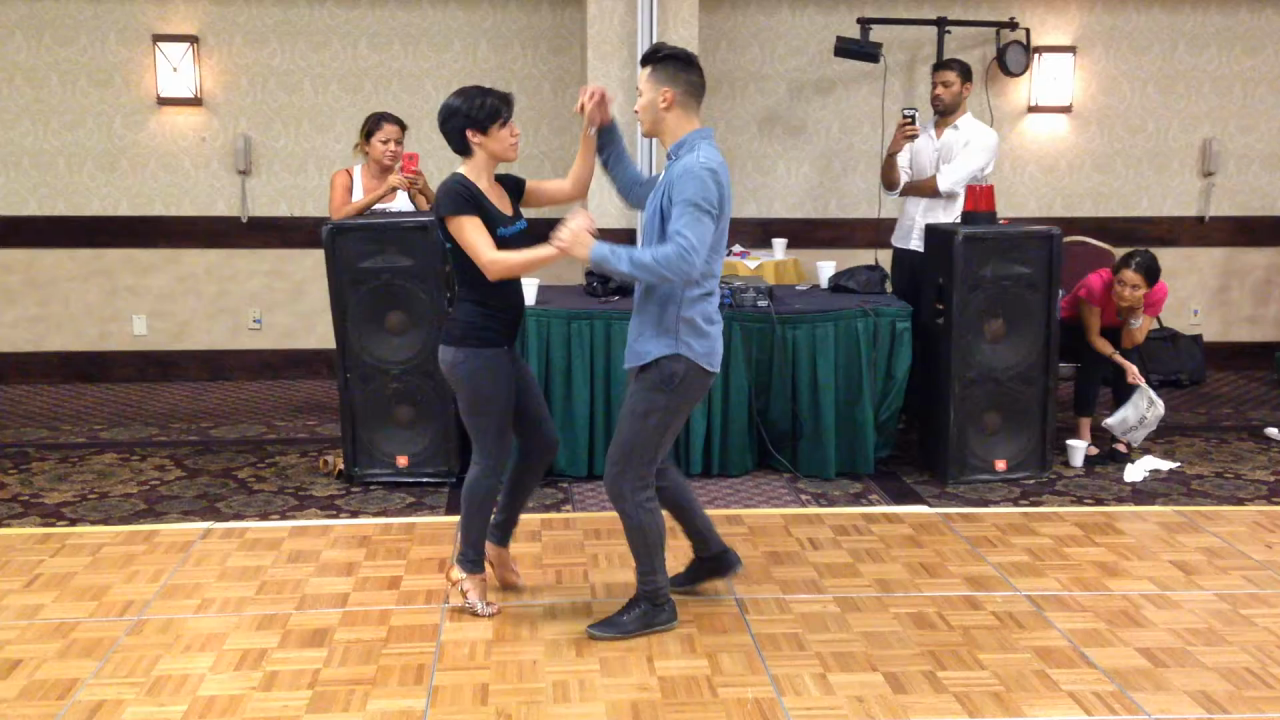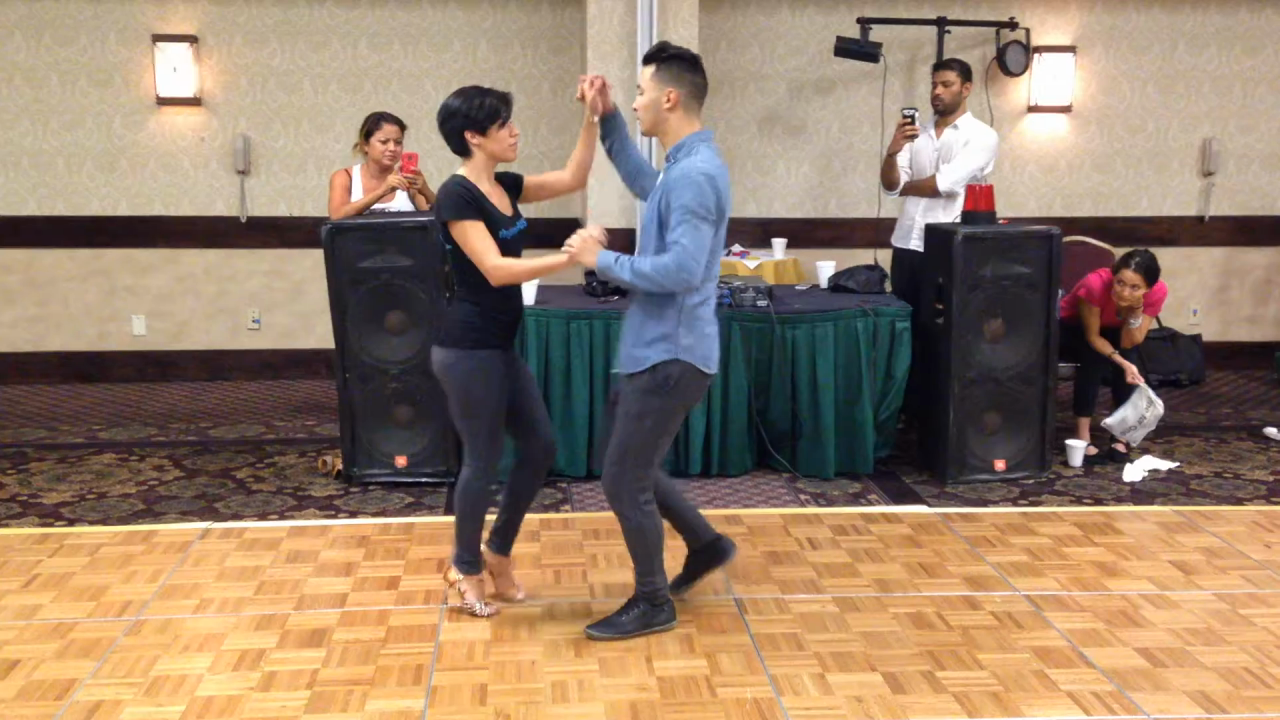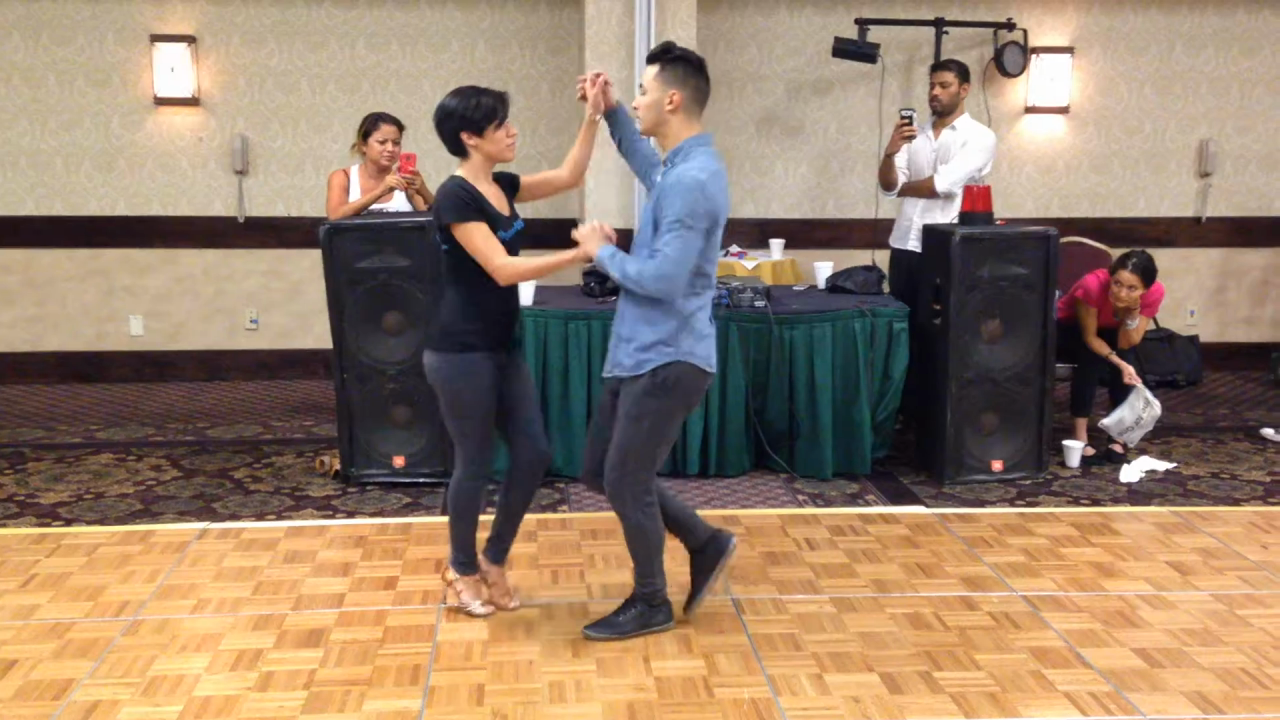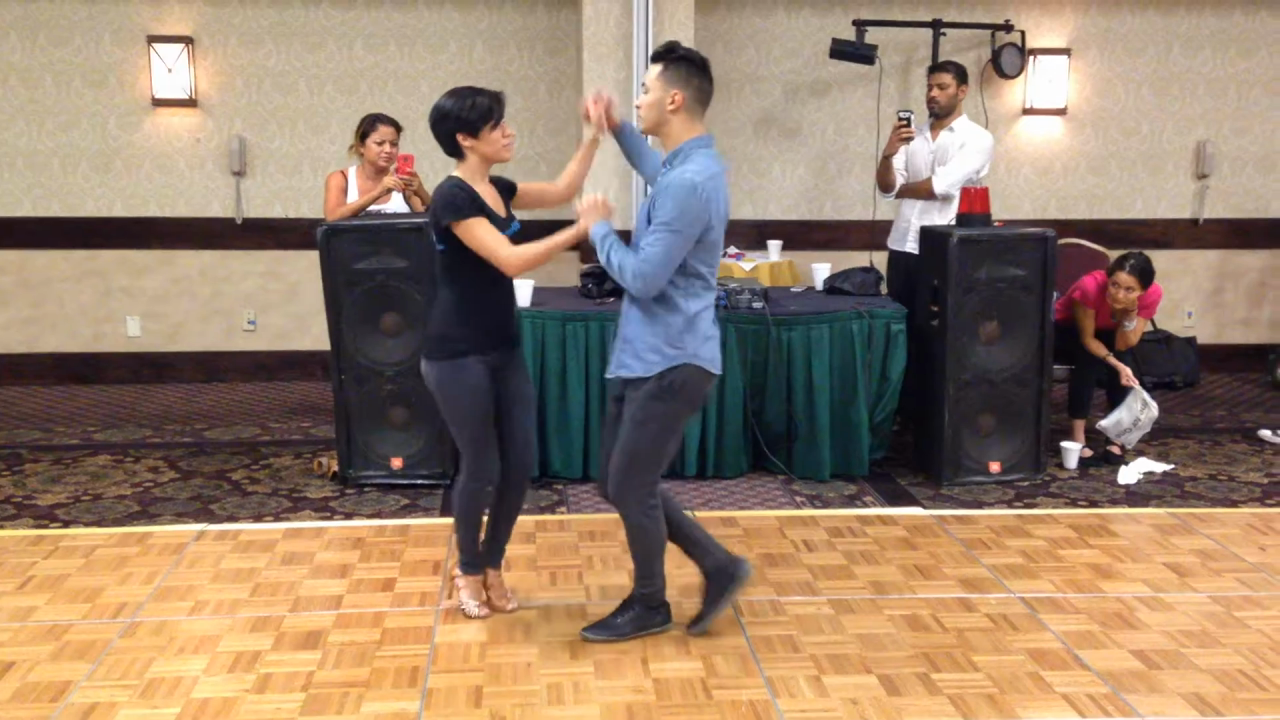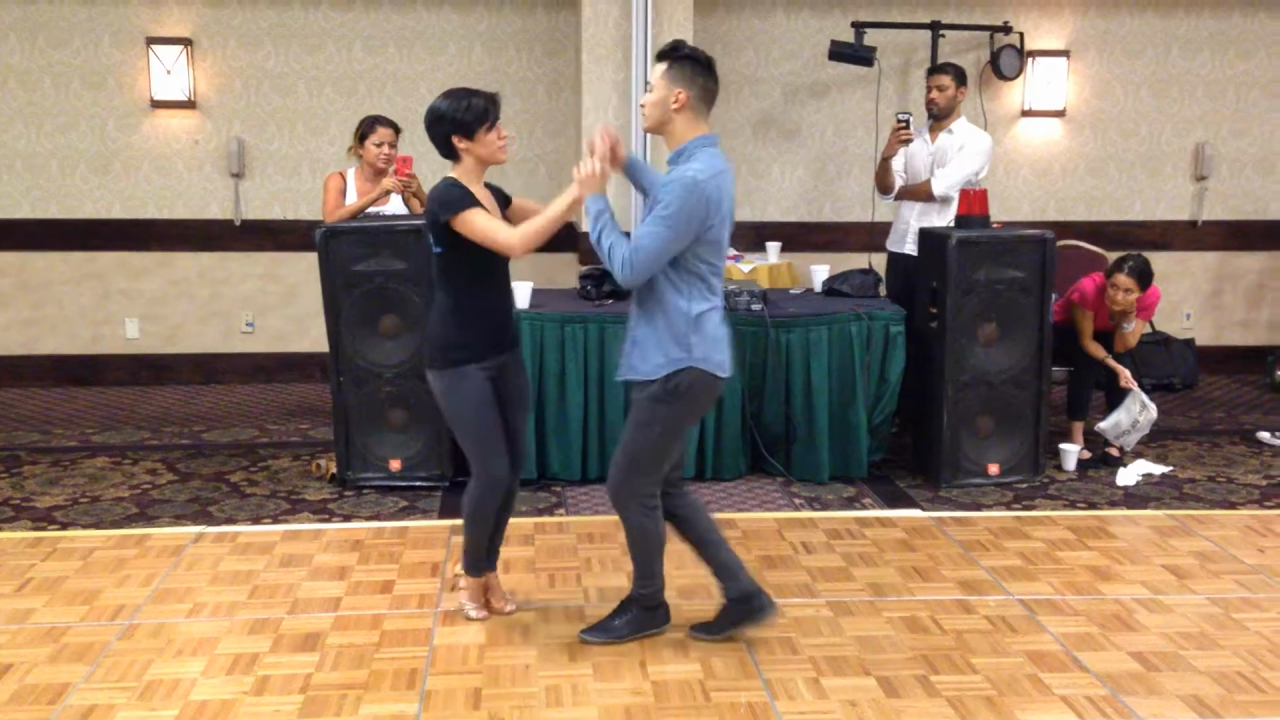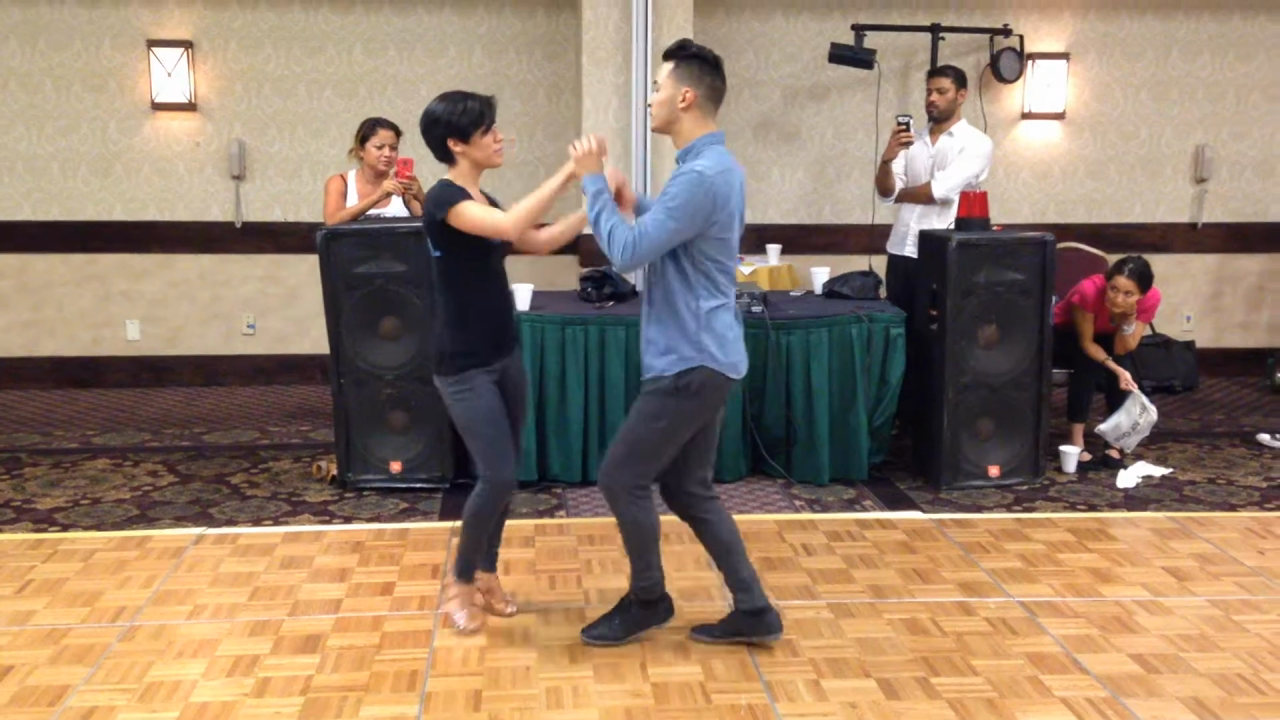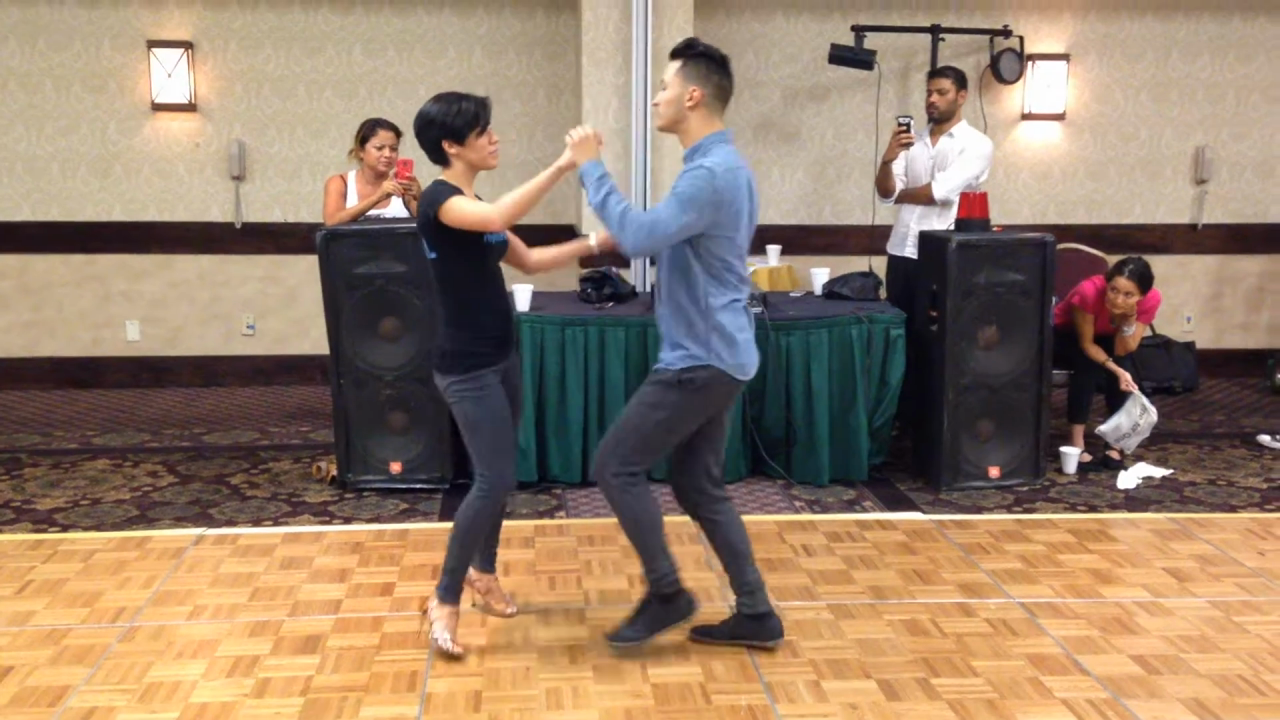
dt=0.1s
person 1, frame 1
left shoulder: (697, 169)
right shoulder: (684, 165)
left elbow: (684, 262)
right elbow: (640, 194)
left wrist: (597, 251)
right wrist: (605, 133)
left hip: (677, 352)
right hip: (662, 347)
left knee: (625, 477)
right knee: (647, 463)
left ankle: (653, 601)
right ankle: (711, 552)
person 1, frame 2
left shoulder: (696, 174)
right shoulder: (682, 168)
left elbow: (683, 271)
right elbow: (643, 184)
left wrist: (602, 260)
right wrist: (607, 121)
left hip: (672, 355)
right hip: (653, 349)
left knee: (624, 479)
right knee: (629, 466)
left ankle: (652, 601)
right ankle: (704, 544)
person 1, frame 3
left shoulder: (693, 180)
right shoulder: (680, 166)
left elbow: (664, 282)
right elbow: (649, 170)
left wrist: (601, 252)
right wrist: (612, 114)
left hip: (667, 360)
right hip: (639, 355)
left knee: (625, 483)
right knee: (601, 473)
left ankle: (650, 603)
right ankle: (704, 542)
person 1, frame 4
left shoulder: (692, 182)
right shoulder: (682, 167)
left elbow: (643, 278)
left wrist: (600, 229)
right wrist: (618, 131)
left hip: (673, 361)
right hip: (644, 358)
left knee: (631, 485)
right knee: (621, 482)
left ankle: (649, 604)
right ankle: (716, 567)
person 1, frame 5
left shoulder: (695, 181)
right shoulder: (696, 168)
left elbow: (629, 266)
left wrist: (598, 202)
right wrist: (627, 167)
left hip: (679, 363)
right hip: (673, 359)
left knee: (632, 488)
right knee: (663, 489)
left ankle: (646, 605)
right ankle: (743, 594)
person 1, frame 6
left shoulder: (703, 177)
right shoulder: (707, 167)
left elbow: (627, 253)
left wrist: (593, 183)
right wrist: (635, 206)
left hip: (693, 362)
right hip: (690, 358)
left knee: (621, 478)
right knee: (688, 489)
left ankle: (646, 599)
right ankle: (753, 610)
person 1, frame 7
left shoulder: (713, 172)
right shoulder: (717, 164)
left elbow: (641, 233)
left wrist: (591, 171)
right wrist: (648, 245)
left hip: (701, 359)
right hip: (721, 354)
left knee: (615, 465)
right knee: (701, 486)
left ankle: (664, 594)
right ankle: (755, 615)
person 2, frame 1
left shoulder: (506, 187)
right shoulder: (456, 193)
left elbow: (575, 189)
right elbow: (491, 263)
left wrist: (591, 132)
right wrist: (560, 247)
left hip: (499, 345)
right hip: (474, 348)
left knee: (541, 442)
right knee: (492, 456)
left ankle: (496, 542)
right ankle: (468, 567)
person 2, frame 2
left shoulder: (504, 186)
right shoulder: (457, 196)
left elbow: (573, 178)
right elbow: (495, 270)
left wrist: (591, 120)
right wrist: (570, 258)
left hip: (498, 347)
right hip: (468, 349)
left knee: (540, 446)
right knee: (483, 458)
left ankle: (498, 552)
right ankle: (465, 568)
person 2, frame 3
left shoulder: (500, 187)
right shoulder: (455, 197)
left elbow: (567, 177)
right elbow: (505, 270)
left wrist: (591, 119)
right wrist: (579, 253)
left hip: (504, 349)
right hip: (460, 352)
left knee: (533, 457)
right knee: (474, 462)
left ankle: (494, 563)
right ankle: (461, 569)
person 2, frame 4
left shoulder: (495, 189)
right shoulder: (453, 197)
left elbow: (563, 190)
right elbow: (512, 261)
left wrist: (593, 137)
right wrist: (583, 229)
left hip: (504, 351)
right hip: (456, 356)
left knee: (519, 463)
right knee: (480, 466)
left ankle: (490, 566)
right ankle: (467, 568)
person 2, frame 5
left shoulder: (489, 194)
right shoulder: (448, 198)
left elbow: (541, 223)
right elbow: (516, 243)
left wrist: (589, 185)
right wrist: (579, 187)
left hip: (504, 354)
right hip: (458, 362)
left knee: (509, 470)
right knee: (490, 471)
left ankle: (486, 571)
right ankle: (471, 572)
person 2, frame 6
left shoulder: (481, 199)
right shoulder: (444, 199)
left elbow: (537, 239)
right elbow: (511, 225)
left wrist: (591, 211)
right wrist: (568, 172)
left hip: (504, 356)
right hip: (464, 367)
left knee: (505, 474)
right knee: (499, 475)
left ankle: (486, 572)
right ankle: (461, 580)
person 2, frame 7
left shoulder: (479, 207)
right shoulder: (439, 200)
left elbow: (524, 257)
right elbow: (498, 217)
left wrist: (590, 244)
right wrist: (560, 167)
left hip: (499, 358)
right hip: (466, 367)
left knee: (500, 473)
right knee: (492, 481)
left ankle: (482, 571)
right ankle: (444, 600)
person 3, frame 1
left shoulder: (982, 136)
right shoulder: (918, 132)
left elbow: (946, 183)
right elbow: (890, 185)
left wrist: (905, 186)
right wrist: (892, 152)
right hip: (906, 245)
right ankle: (909, 405)
person 3, frame 2
left shoulder: (982, 135)
right shoulder: (918, 132)
left elbow: (946, 183)
right elbow: (890, 185)
left wrist: (905, 186)
right wrist: (892, 152)
right hip: (907, 244)
right knee: (905, 326)
right ankle: (909, 404)
person 3, frame 3
left shoulder: (979, 137)
right shoulder: (915, 133)
left elbow: (944, 184)
right elbow: (887, 187)
left wrist: (902, 187)
right wrist: (889, 153)
right hip: (904, 245)
right ankle: (906, 405)
person 3, frame 4
left shoulder: (977, 138)
right shoulder: (913, 135)
left elbow: (942, 186)
right elbow: (885, 189)
left wrist: (900, 188)
right wrist: (887, 155)
right hip: (902, 247)
right ankle: (904, 406)
person 3, frame 5
left shoulder: (976, 140)
right shoulder: (912, 136)
left elbow: (941, 188)
right elbow: (885, 190)
left wrist: (900, 190)
right wrist: (887, 157)
right hip: (901, 249)
right ankle: (903, 408)
person 3, frame 6
left shoulder: (976, 142)
right shoulder: (913, 139)
left elbow: (941, 190)
right elbow: (885, 193)
left wrist: (900, 193)
right wrist: (887, 159)
right hip: (902, 251)
right ankle: (903, 410)
person 3, frame 7
left shoulder: (977, 144)
right shoulder: (913, 140)
left elbow: (941, 191)
right elbow: (885, 193)
left wrist: (899, 194)
right wrist: (887, 160)
right hip: (901, 252)
right ankle: (904, 413)
person 4, frame 1
left shoulder: (1158, 292)
right shoulder: (1095, 284)
left elbow: (1129, 344)
right elbow: (1092, 337)
left wrist: (1137, 310)
right wrist: (1123, 363)
left hip: (1113, 332)
right hip: (1072, 330)
left knee: (1129, 355)
right knee: (1095, 356)
right ankle: (1083, 436)
person 4, frame 2
left shoulder: (1157, 292)
right shoulder: (1095, 284)
left elbow: (1128, 344)
right elbow: (1091, 336)
left wrist: (1136, 310)
right wrist: (1121, 363)
left hip: (1112, 332)
right hip: (1071, 330)
left knee: (1128, 355)
right knee: (1094, 356)
right ankle: (1082, 436)
person 4, frame 3
left shoulder: (1154, 293)
right shoulder: (1092, 285)
left elbow: (1125, 344)
right elbow: (1089, 337)
left wrist: (1133, 311)
right wrist: (1119, 364)
left hip: (1109, 332)
right hip: (1068, 330)
left knee: (1126, 356)
right knee: (1092, 358)
right ankle: (1079, 437)
person 4, frame 4
left shoulder: (1152, 294)
right shoulder: (1090, 286)
left elbow: (1123, 346)
right elbow: (1086, 338)
left wrist: (1131, 312)
right wrist: (1116, 365)
left hip: (1106, 334)
right hip: (1066, 332)
left knee: (1123, 358)
right knee: (1090, 359)
right ankle: (1077, 438)
person 4, frame 5
left shoulder: (1151, 296)
right shoulder: (1089, 288)
left elbow: (1122, 348)
right elbow: (1085, 341)
left wrist: (1130, 314)
right wrist: (1115, 367)
left hip: (1105, 336)
right hip: (1064, 334)
left knee: (1122, 359)
right knee: (1088, 361)
right ankle: (1076, 441)
person 4, frame 6
left shoulder: (1151, 298)
right shoulder: (1089, 290)
left elbow: (1122, 350)
right elbow: (1086, 343)
left wrist: (1130, 316)
right wrist: (1116, 369)
left hip: (1106, 338)
right hip: (1065, 336)
left knee: (1122, 361)
right knee: (1088, 363)
right ankle: (1076, 442)
person 4, frame 7
left shoulder: (1151, 299)
right shoulder: (1089, 291)
left elbow: (1123, 351)
right elbow: (1086, 344)
left wrist: (1130, 317)
right wrist: (1116, 370)
left hip: (1106, 339)
right hip: (1064, 337)
left knee: (1123, 363)
right knee: (1089, 364)
right ankle: (1077, 443)
